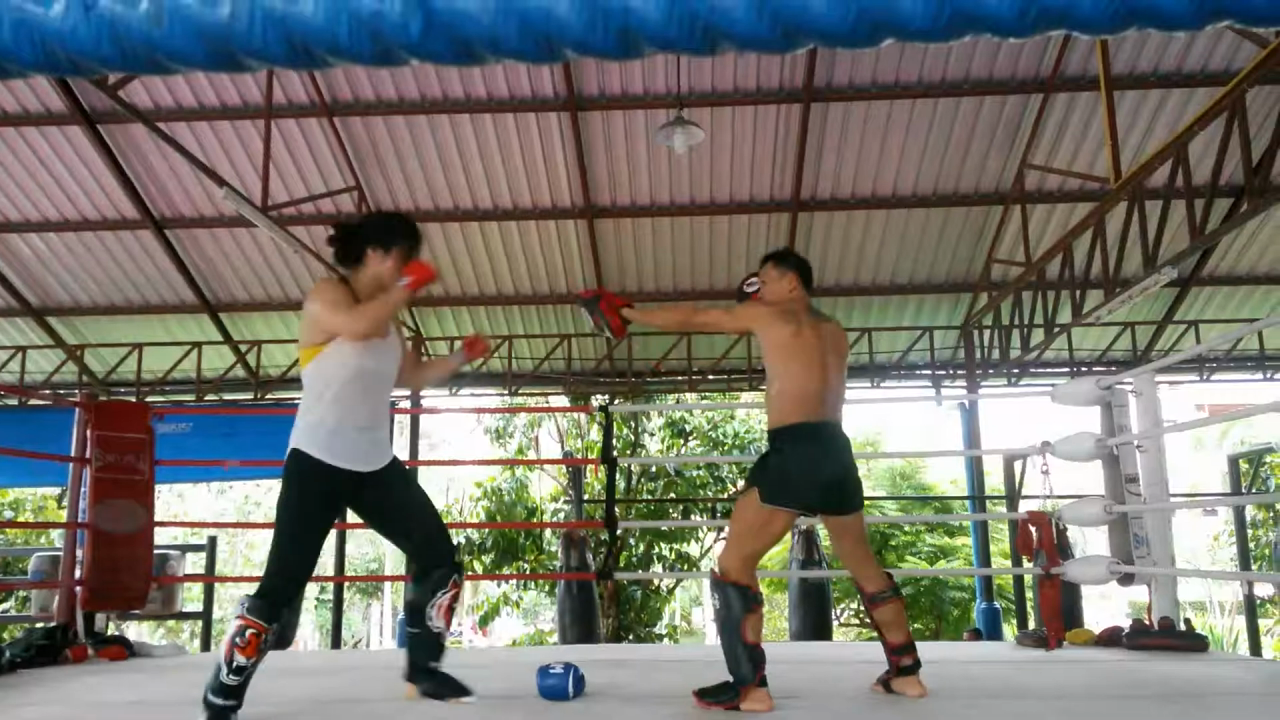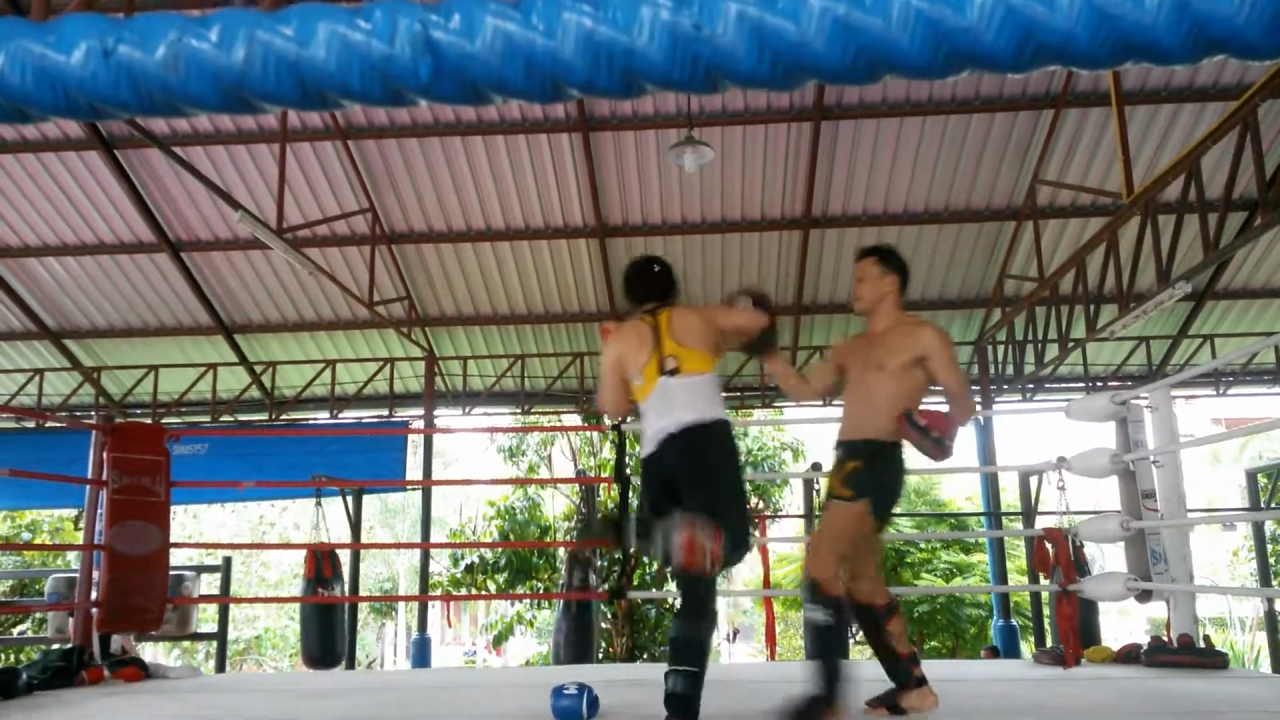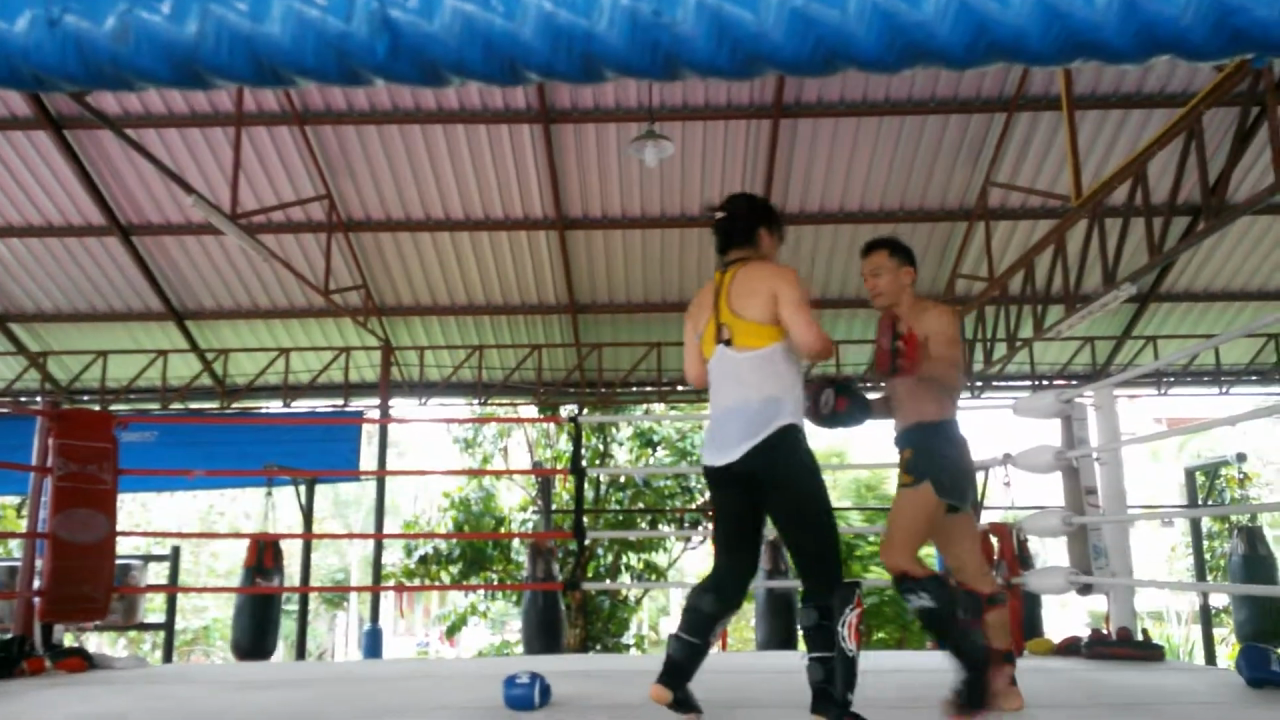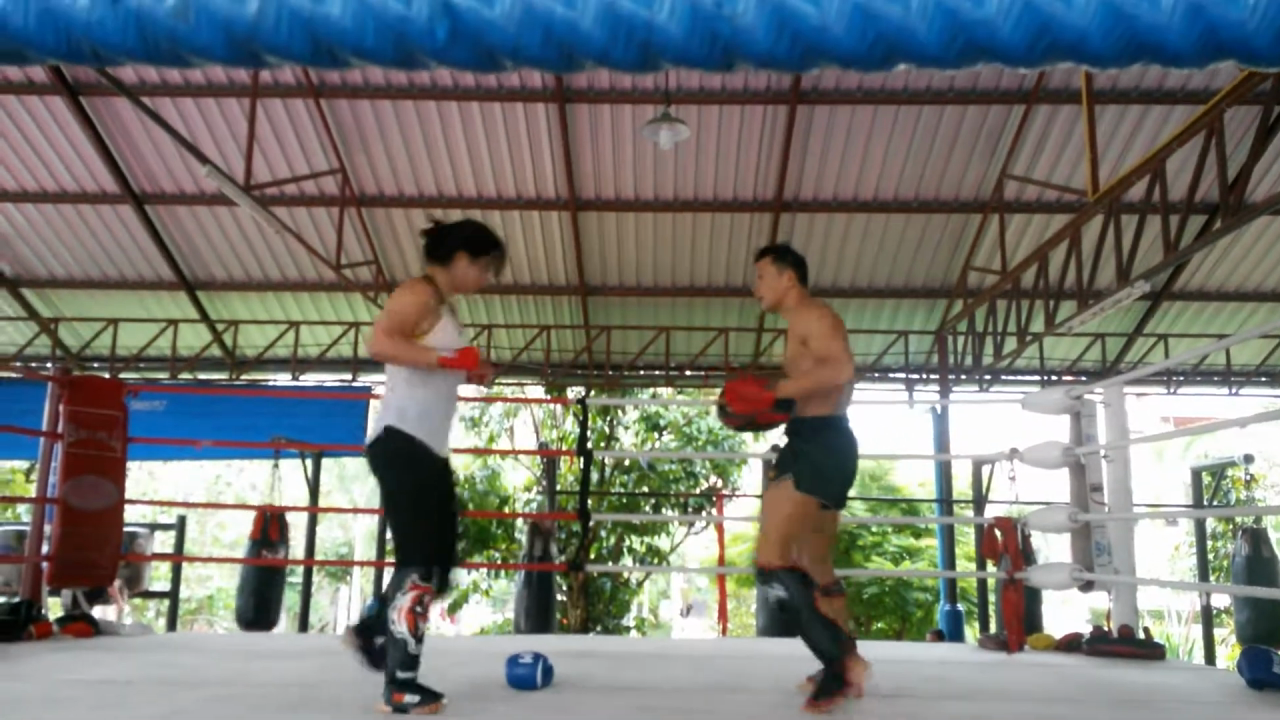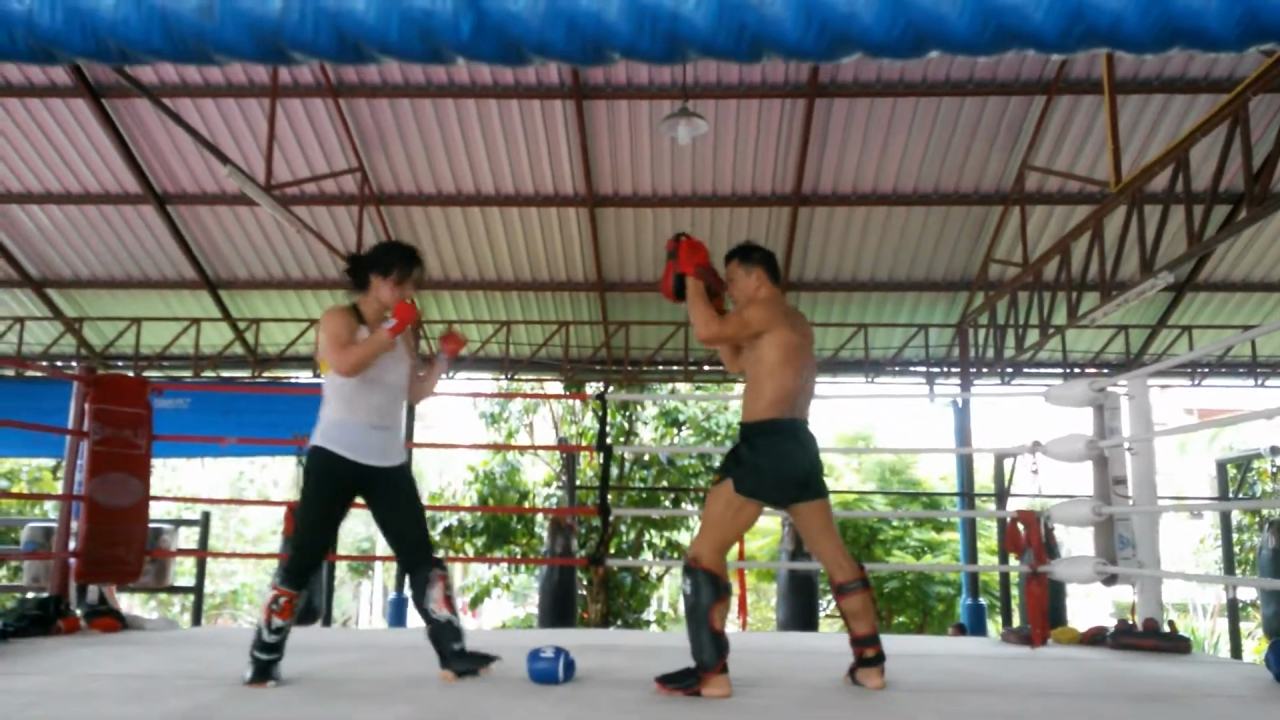
dt=1s
person 1, frame 1
left shoulder: (383, 316)
right shoulder: (324, 296)
left elbow: (411, 375)
right elbow: (354, 327)
left wrist: (460, 358)
right wrist: (405, 285)
left hip: (377, 466)
right hip: (317, 463)
left knee: (440, 558)
right knee: (283, 585)
left ankle: (424, 666)
person 1, frame 2
left shoulder: (618, 338)
right shoulder: (698, 315)
left elbow: (611, 408)
right elbow: (761, 322)
right wrist: (737, 312)
left hip: (658, 459)
right hip: (705, 442)
left knee: (697, 590)
right knee: (728, 541)
right ankle: (626, 528)
person 1, frame 3
left shoulder: (706, 294)
right shoulder: (775, 276)
right elbow: (811, 342)
right wrist: (817, 346)
left hip: (721, 450)
right hip: (773, 442)
left knee: (731, 569)
right knee: (825, 574)
person 1, frame 4
left shoulder: (442, 307)
right shoulder: (419, 294)
right elbow: (379, 342)
left wrist: (465, 373)
right wrist: (444, 359)
left hip: (425, 449)
right hip: (400, 442)
left knee: (438, 559)
right knee: (418, 561)
left ankle: (371, 630)
right ankle: (401, 686)
person 1, frame 5
left shoulder: (400, 334)
right shoulder: (338, 319)
left elbow: (418, 390)
right elbow: (351, 363)
left wrist: (446, 356)
right wrist: (394, 325)
left hip: (389, 463)
right hip: (334, 458)
left knee: (421, 557)
right knee: (304, 558)
left ankle: (453, 654)
right ankle: (264, 659)
person 2, frame 1
left shoulder: (767, 313)
right shoulder: (834, 332)
left elbow: (689, 317)
left wrist: (627, 313)
left hip: (794, 452)
right hip: (835, 451)
left knee: (734, 562)
right knee: (862, 563)
left ankle: (749, 685)
right ankle: (905, 671)
person 2, frame 2
left shoulder: (923, 336)
right shoulder: (849, 347)
left elbow: (964, 400)
right elbow: (806, 389)
left wrist: (942, 422)
right wrist: (764, 352)
left hip: (873, 465)
right hip: (851, 465)
left knee: (820, 569)
right knee: (861, 583)
person 2, frame 3
left shoulder: (935, 316)
right shoulder: (900, 329)
left elbow: (953, 372)
left wrist: (916, 361)
left hip: (935, 450)
right hip: (927, 452)
left knee: (898, 557)
right knee: (968, 568)
left ankle: (981, 664)
right ankle: (1001, 681)
person 2, frame 4
left shoulder: (811, 314)
right shoulder: (807, 324)
left elbow: (843, 369)
left wrist: (774, 392)
right wrist: (767, 405)
left hip: (818, 444)
right hip: (826, 446)
left knee: (772, 556)
right knee: (811, 563)
left ankle: (843, 656)
right ankle: (839, 669)
person 2, frame 5
left shoulder: (765, 312)
right shoulder: (796, 323)
left elbow: (708, 333)
right elbow: (736, 361)
left wrist: (688, 279)
right wrist: (707, 299)
left hip: (763, 446)
right hip: (799, 445)
left knee: (705, 552)
right knee: (835, 555)
left ankle: (711, 672)
right ankle: (870, 661)
